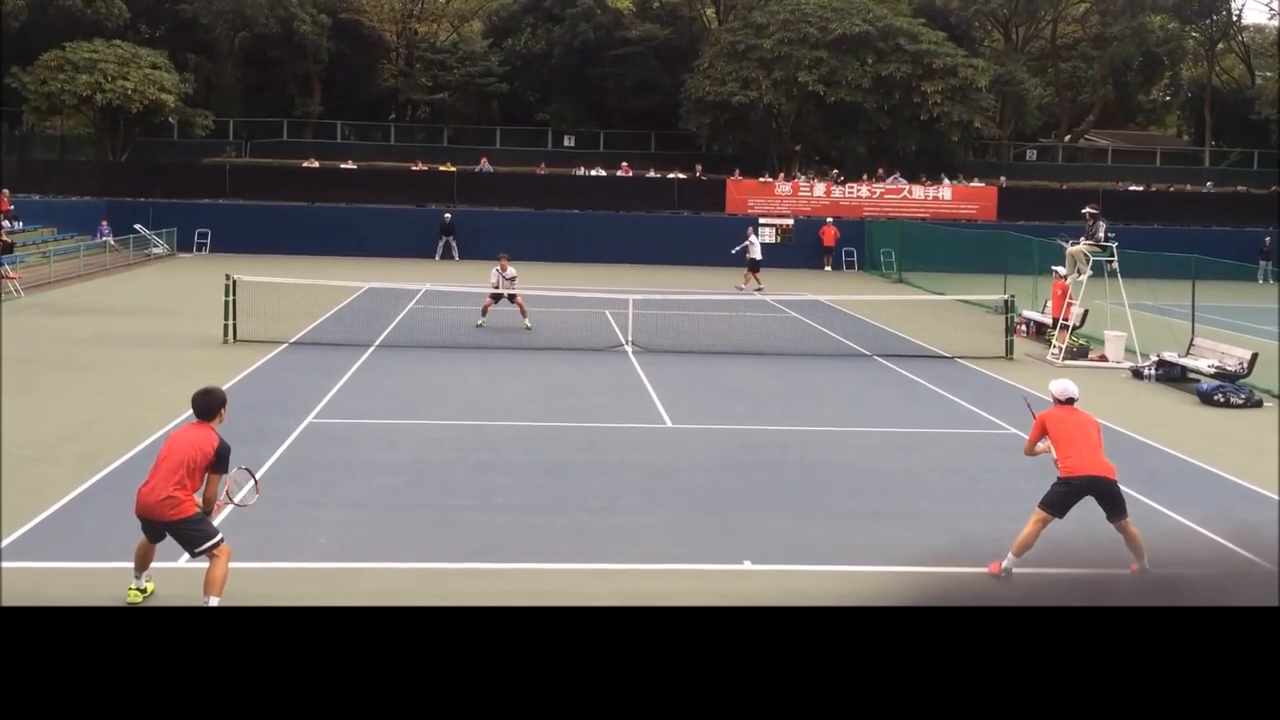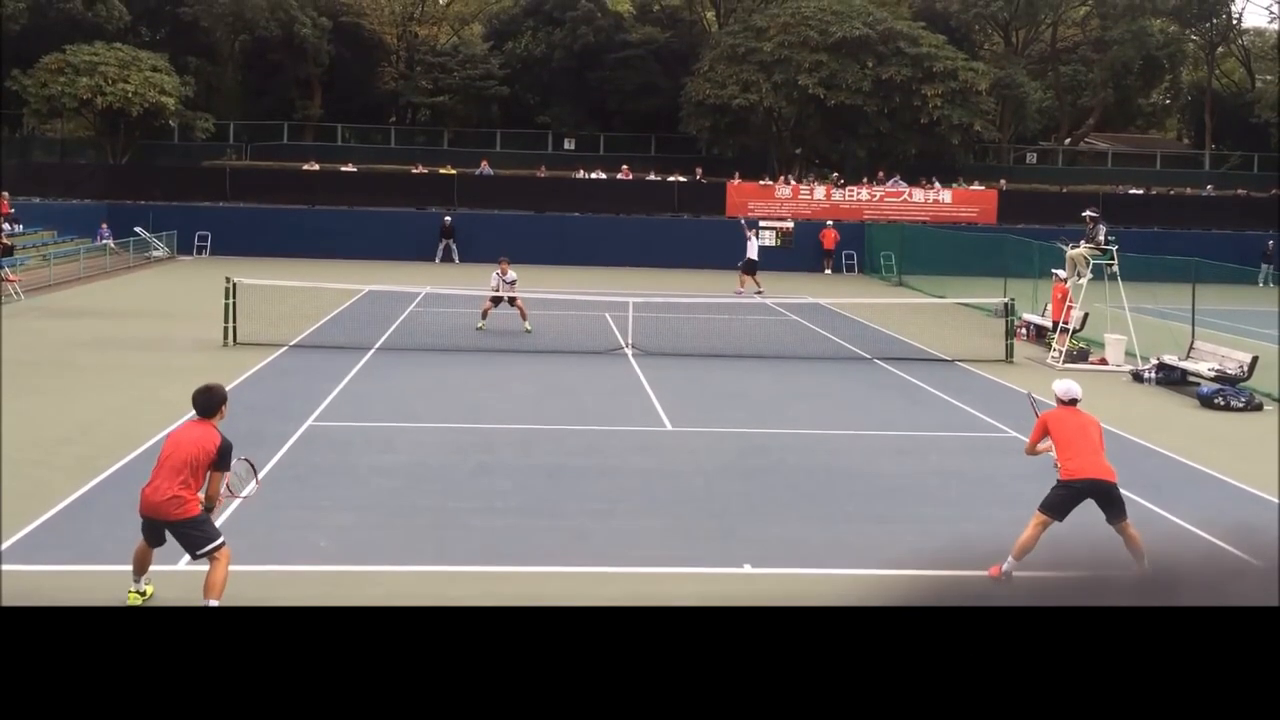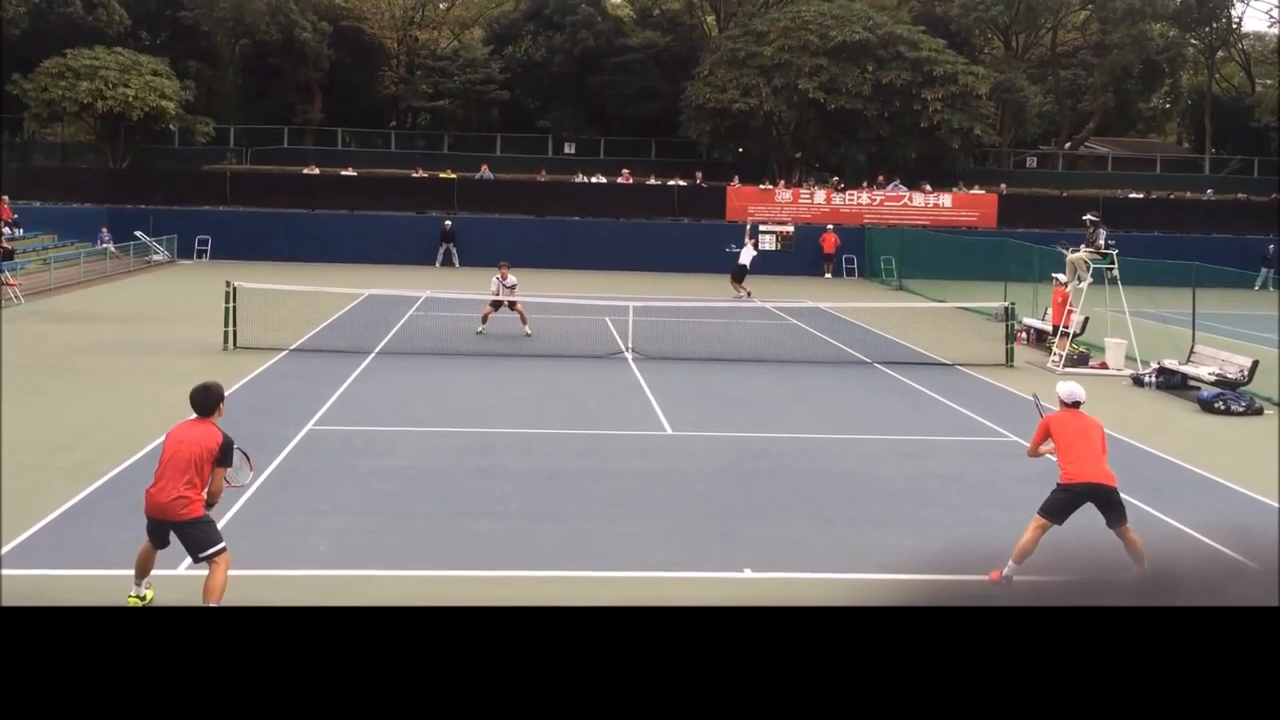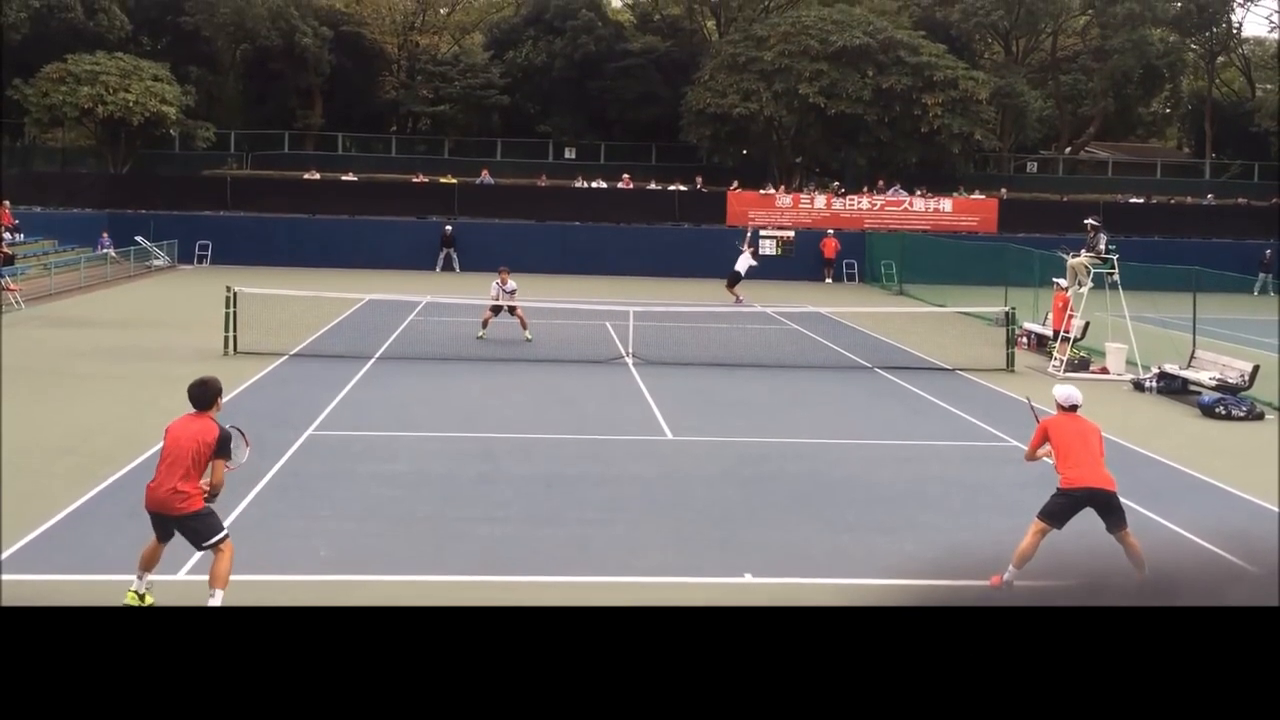
dt=0.3s
person 1, frame 1
left shoulder: (177, 433)
right shoulder: (220, 446)
right elbow: (210, 495)
left wrist: (195, 502)
right wrist: (207, 512)
left hip: (144, 502)
right hip: (174, 508)
left knee: (151, 538)
right knee: (220, 553)
left ankle: (137, 587)
right ankle: (210, 604)
person 1, frame 2
left shoulder: (178, 431)
right shoulder: (221, 443)
right elbow: (213, 492)
right wrist: (208, 508)
left hip: (149, 501)
right hip: (180, 508)
left knee: (148, 543)
right knee: (220, 556)
left ankle: (137, 590)
right ankle: (210, 603)
person 1, frame 3
left shoulder: (175, 430)
right shoulder: (223, 441)
right elbow: (215, 489)
right wrist: (209, 503)
left hip: (155, 502)
right hip: (186, 509)
left knee: (153, 545)
right knee: (220, 561)
left ankle: (137, 594)
person 1, frame 4
left shoulder: (175, 425)
right shoulder: (220, 434)
right elbow: (217, 481)
right wrist: (211, 494)
left hip: (155, 496)
right hip: (185, 502)
left knee: (160, 539)
right knee: (224, 549)
left ankle: (137, 592)
right ankle: (214, 603)
person 2, frame 1
left shoulder: (1046, 416)
right shoulder: (1091, 420)
left elbow: (1028, 450)
left wrist: (1045, 448)
left hip: (1074, 476)
right hip: (1105, 475)
left knee: (1038, 520)
right knee: (1124, 525)
left ankle: (1005, 567)
right ankle: (1143, 566)
person 2, frame 2
left shoulder: (1048, 417)
right shoulder: (1093, 421)
left elbow: (1029, 450)
left wrist: (1047, 447)
left hip: (1074, 479)
right hip: (1106, 478)
left knee: (1038, 523)
right knee: (1124, 527)
left ankle: (1005, 570)
right ankle: (1144, 568)
person 2, frame 3
left shoulder: (1051, 419)
right shoulder: (1096, 424)
left elbow: (1031, 452)
left hip: (1073, 483)
right hip: (1105, 482)
left knee: (1037, 527)
right knee: (1124, 531)
left ankle: (1006, 574)
right ankle: (1144, 573)
person 2, frame 4
left shoulder: (1048, 423)
right shoulder: (1093, 428)
left elbow: (1029, 456)
left wrist: (1046, 452)
left hip: (1073, 487)
right hip: (1105, 486)
left knee: (1037, 531)
right knee: (1124, 536)
left ankle: (1007, 579)
right ankle: (1145, 578)
